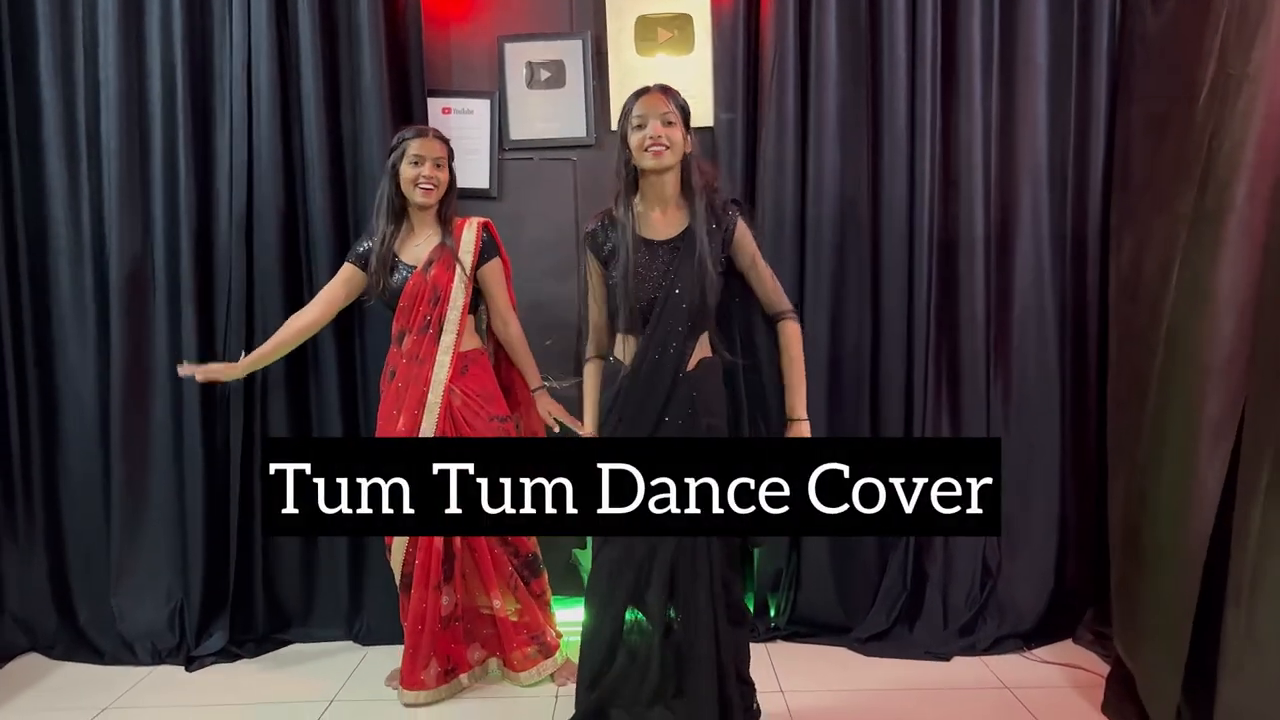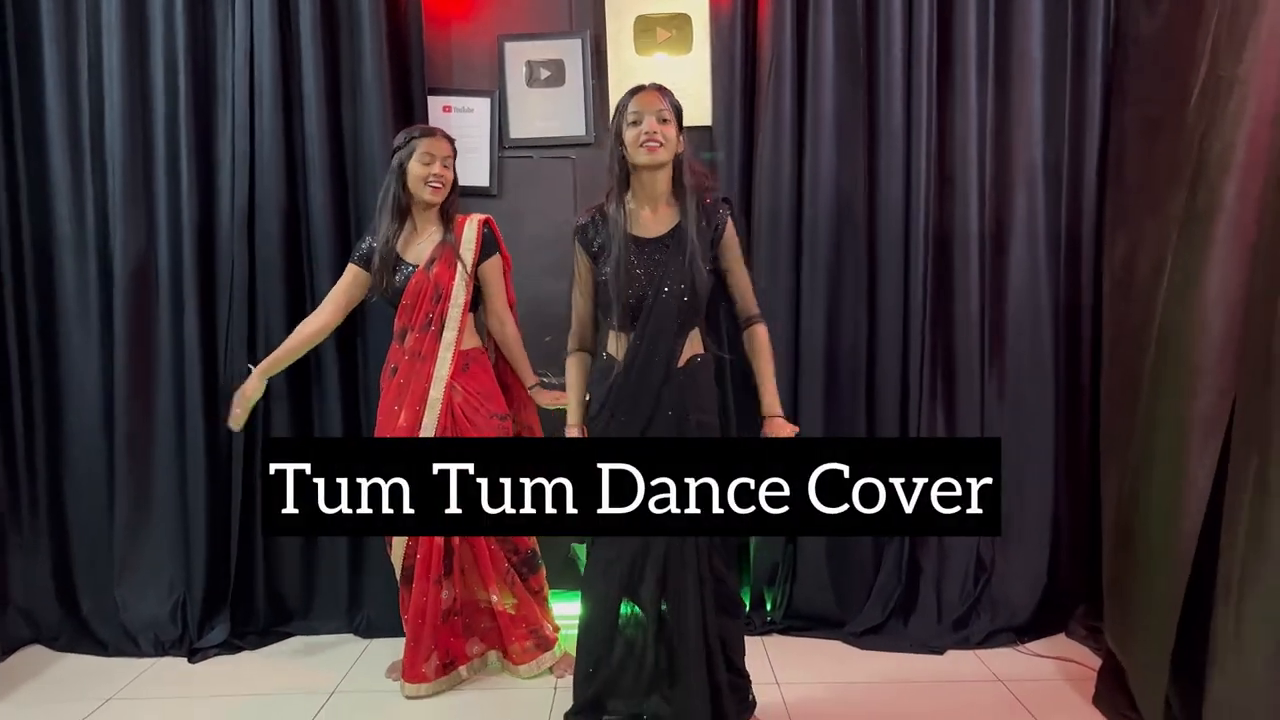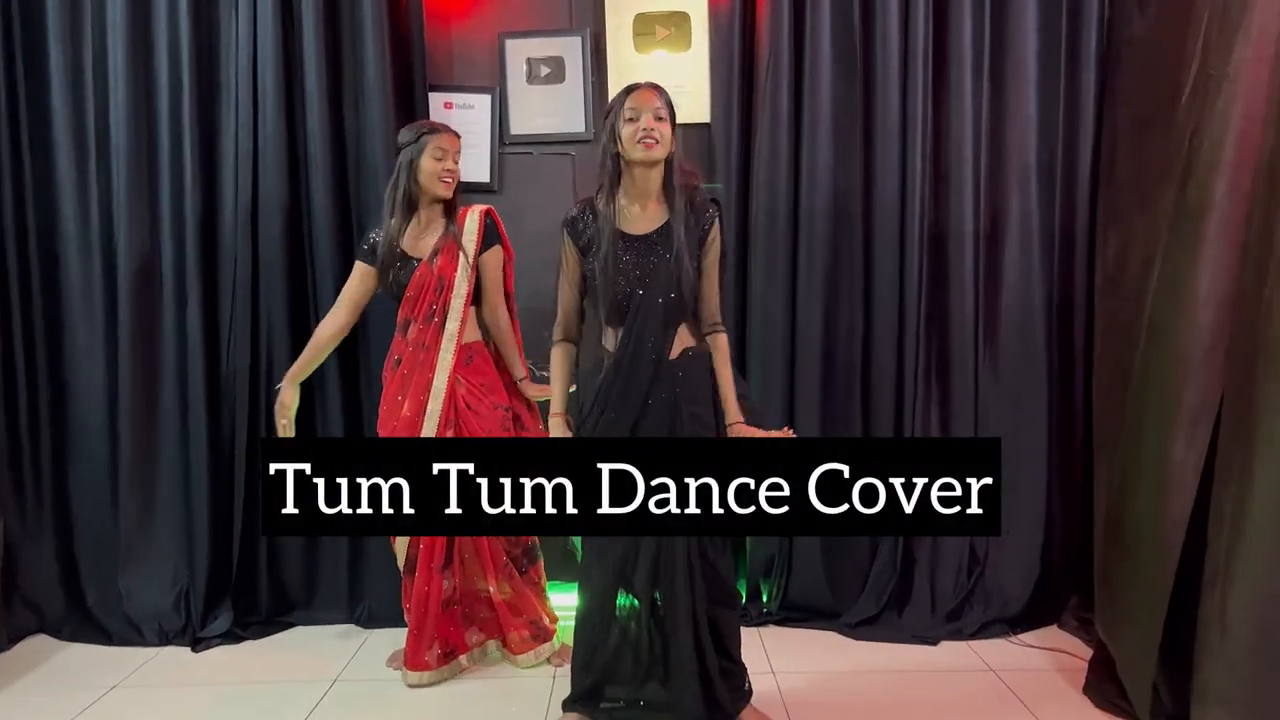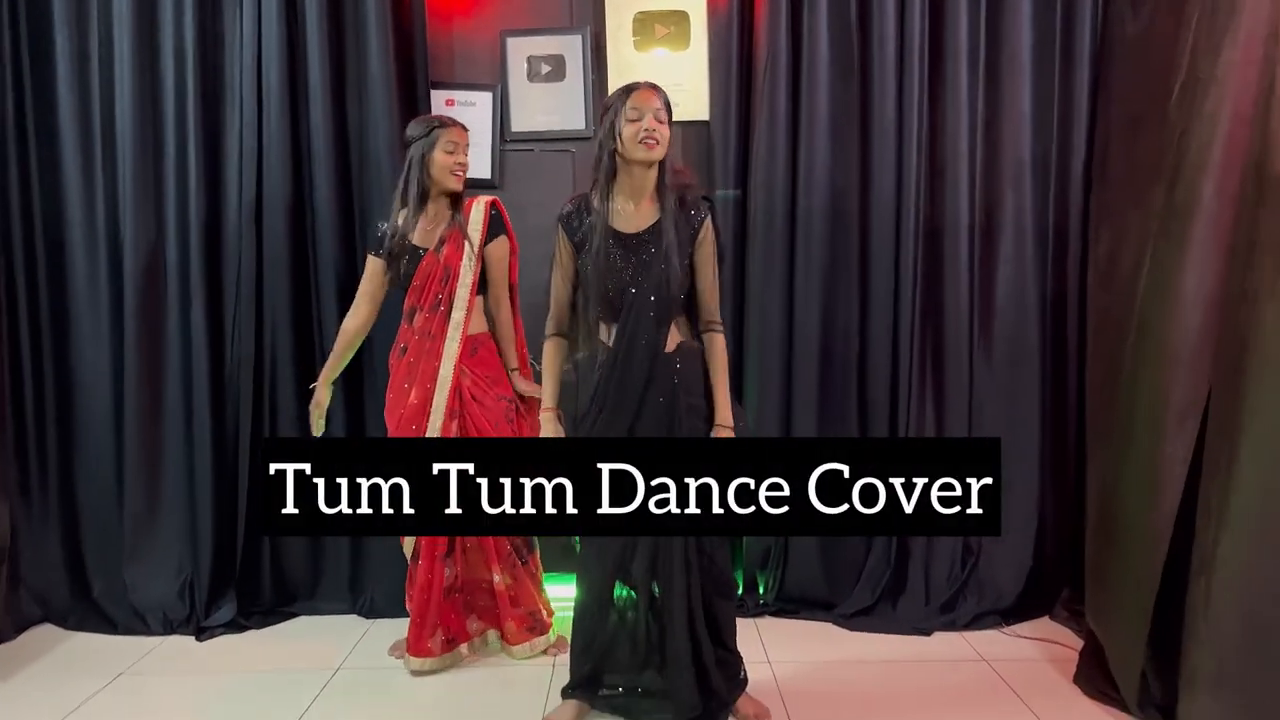
dt=0.1s
person 1, frame 1
left shoulder: (720, 221)
right shoulder: (606, 233)
left elbow: (780, 317)
right elbow: (597, 345)
left wrist: (796, 417)
right wrist: (588, 434)
left hip: (699, 403)
right hip: (627, 407)
left knee: (706, 563)
right knee: (621, 564)
person 1, frame 2
left shoulder: (709, 219)
right shoulder: (595, 229)
left elbow: (750, 320)
right elbow: (580, 341)
left wrist: (773, 414)
right wrist: (574, 427)
left hip: (690, 399)
right hip: (618, 403)
left knee: (699, 556)
right knee: (616, 557)
person 1, frame 3
left shoulder: (699, 217)
right shoulder: (585, 223)
left elbow: (713, 327)
right elbow: (566, 331)
left wrist: (735, 420)
right wrist: (557, 418)
left hip: (682, 392)
right hip: (609, 395)
left knee: (694, 545)
right knee: (609, 547)
person 1, frame 4
left shoulder: (691, 215)
right shoulder: (579, 219)
left elbow: (711, 324)
right elbow: (559, 326)
left wrist: (724, 422)
right wrist: (548, 412)
left hip: (678, 386)
right hip: (606, 389)
left knee: (693, 538)
right knee: (608, 540)
person 2, frame 1
left shoulder: (475, 236)
right shoulder: (377, 247)
left elbow: (503, 318)
right elbow: (314, 313)
left wrist: (537, 389)
right wrist: (241, 364)
left hip: (471, 389)
right hip: (405, 395)
left ankle: (540, 646)
right ankle: (441, 655)
person 2, frame 2
left shoulder: (476, 233)
right shoulder: (378, 247)
left elbow: (500, 317)
right elbow: (325, 317)
left wrist: (533, 385)
right wrist: (261, 372)
left hip: (468, 387)
right hip: (406, 392)
left ankle: (534, 641)
right ankle: (438, 647)
person 2, frame 3
left shoulder: (478, 225)
right shoulder: (383, 239)
left elbow: (495, 310)
right elbow: (341, 316)
left wrist: (522, 379)
right wrist: (293, 377)
left hip: (471, 378)
right hip: (408, 384)
left ankle: (531, 632)
right ankle: (440, 636)
person 2, frame 4
left shoulder: (484, 215)
right shoulder: (392, 230)
left elbow: (500, 300)
right elbow: (362, 311)
left wrist: (515, 370)
right wrist: (325, 378)
left hip: (474, 370)
right hip: (414, 374)
left ankle: (523, 623)
right ankle: (440, 625)
